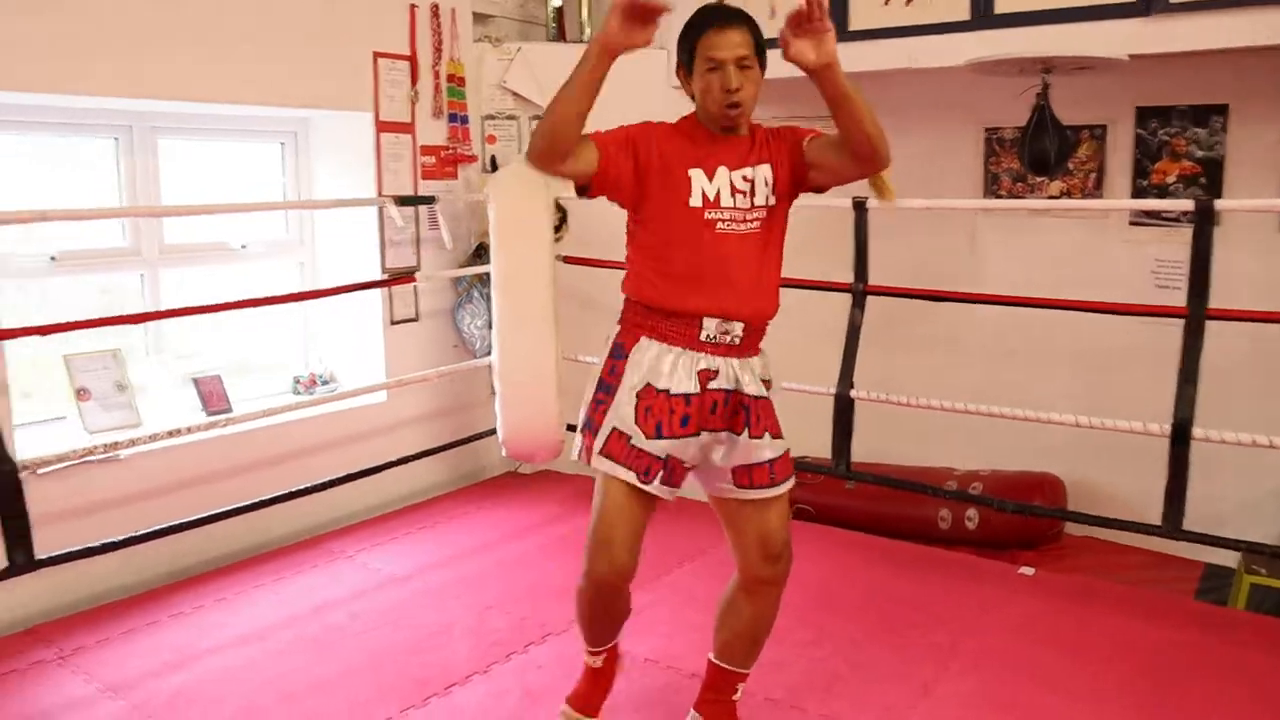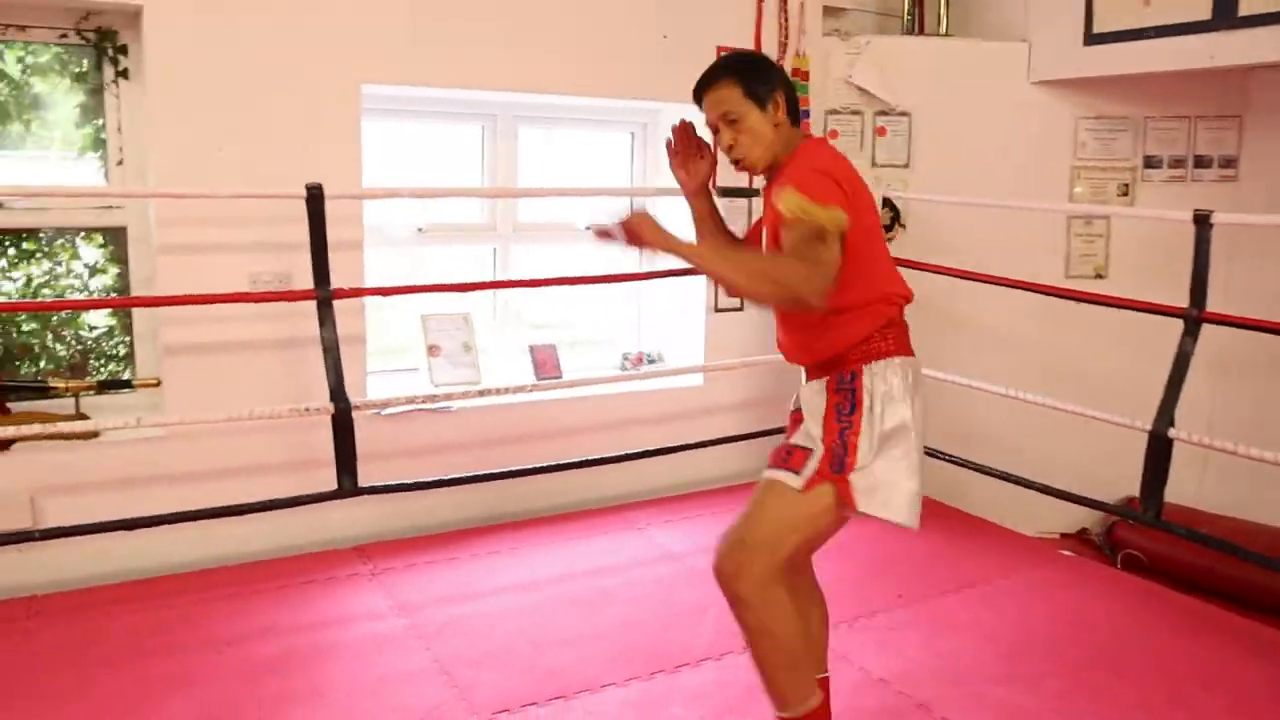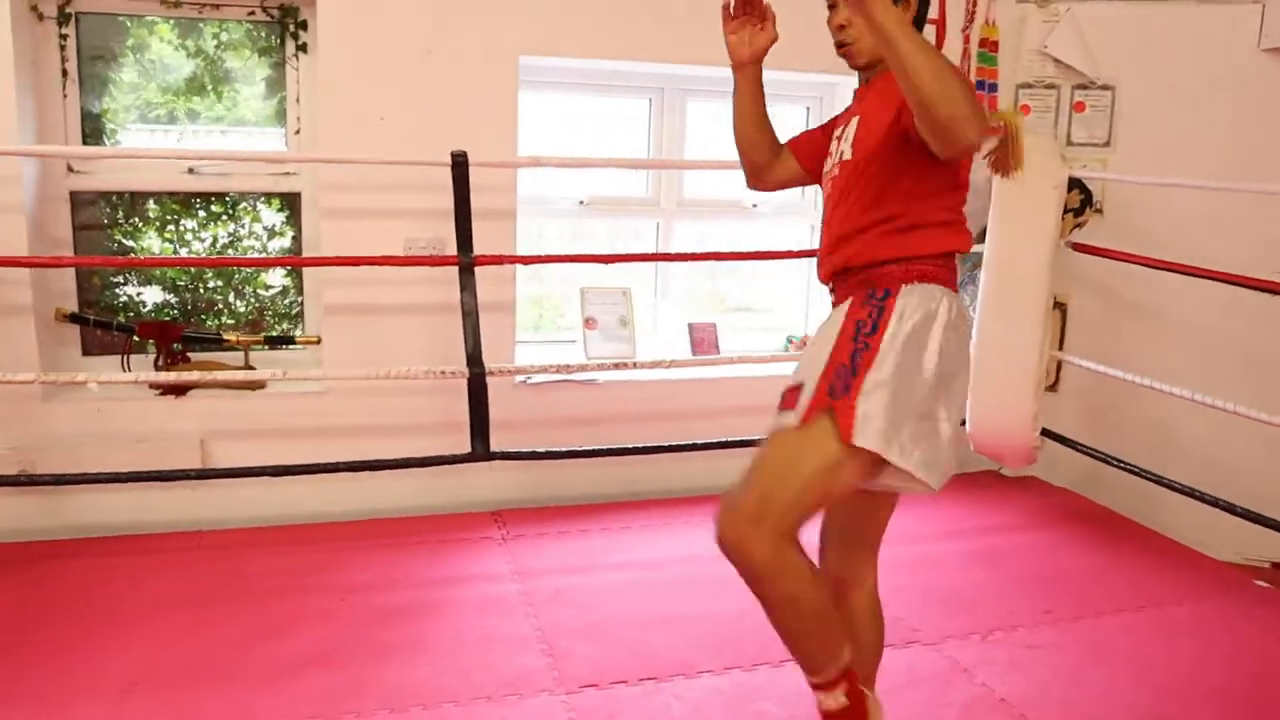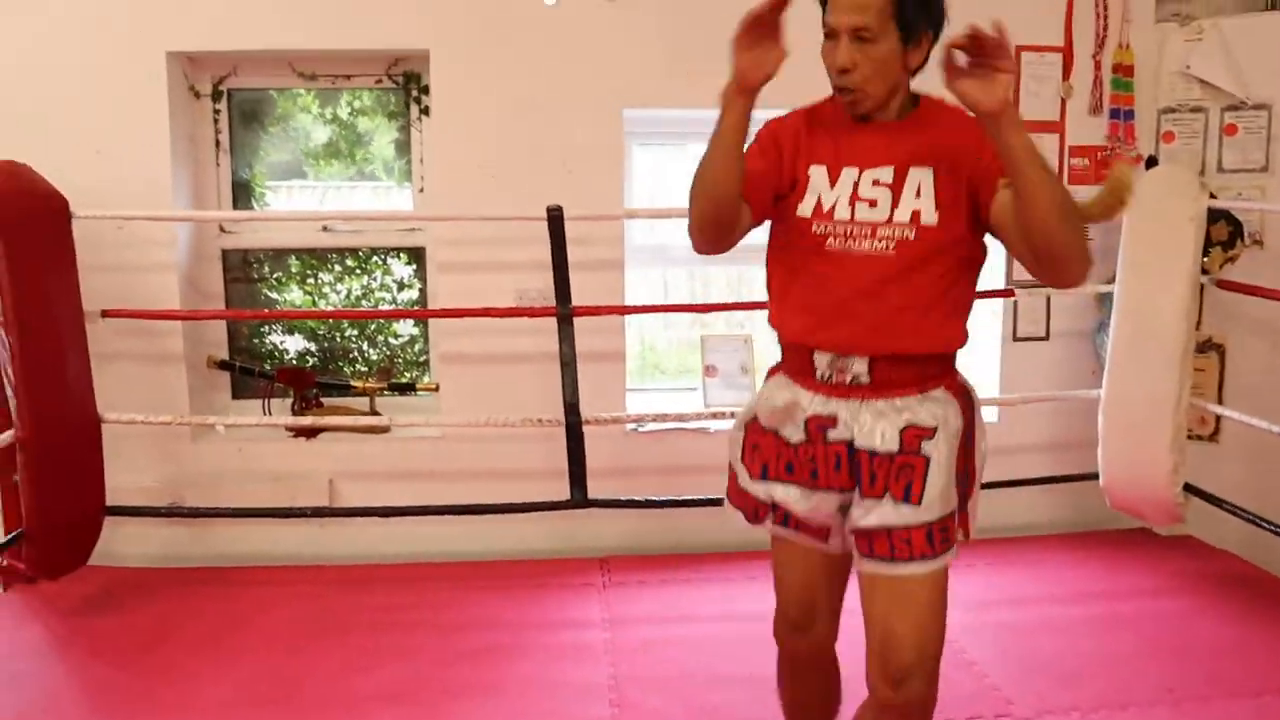
dt=1s
person 1, frame 1
left shoulder: (781, 154)
right shoulder: (645, 151)
left elbow: (871, 157)
right elbow: (546, 155)
left wrist: (825, 68)
left hip: (737, 381)
right hip: (652, 368)
left knee: (770, 564)
right knee: (608, 569)
person 1, frame 2
left shoulder: (817, 174)
right shoulder: (792, 184)
left elbow: (803, 284)
right elbow: (748, 269)
left wrist: (677, 243)
right wrist: (698, 189)
left hip: (861, 393)
right hip: (837, 394)
left knee: (746, 567)
right knee: (777, 556)
person 1, frame 3
left shoulder: (917, 89)
right shoulder: (867, 103)
left elbow: (962, 135)
right elbow: (764, 170)
right wrist: (747, 67)
left hip: (893, 326)
right hip: (867, 328)
left knee: (746, 526)
right knee: (844, 563)
person 1, frame 4
left shoulder: (975, 144)
right shoulder: (794, 136)
left elbow: (1068, 265)
right elbow: (710, 235)
left wrist: (1002, 122)
right wrist: (743, 92)
left hip: (907, 423)
right hip: (800, 405)
right knee: (799, 633)
